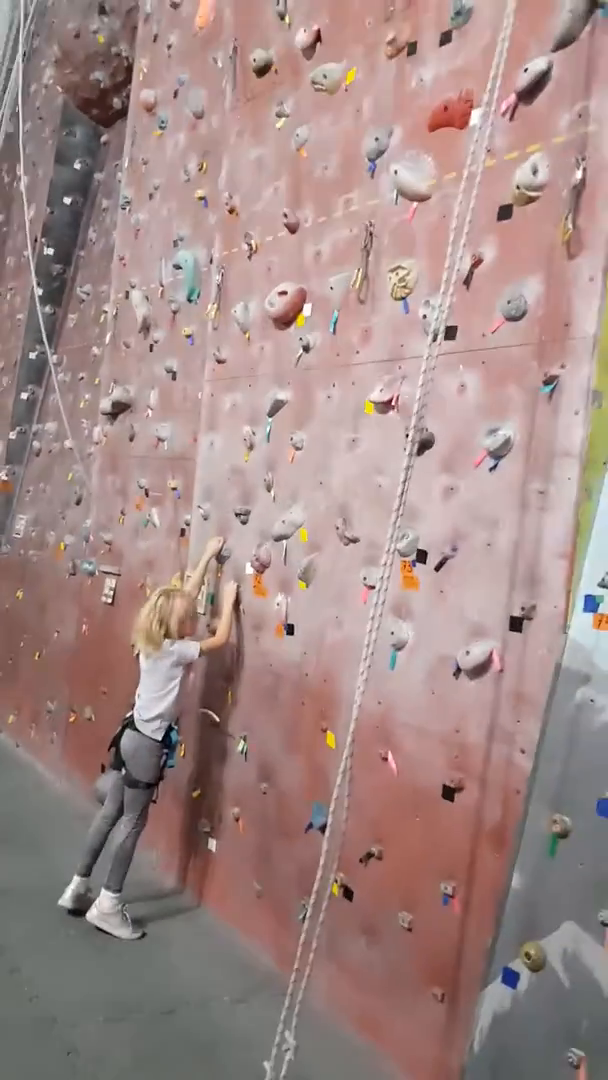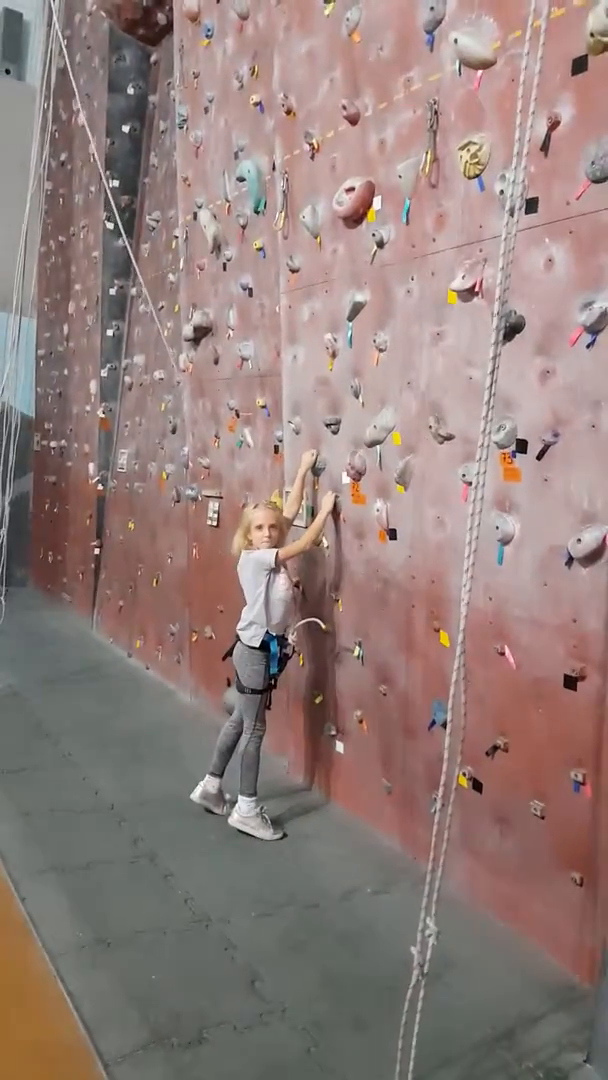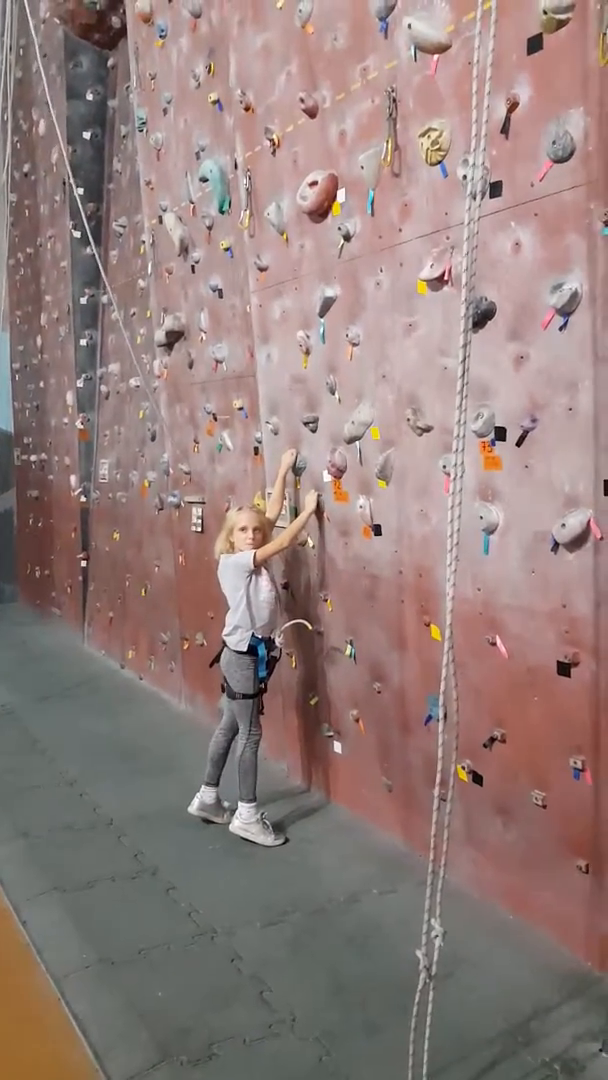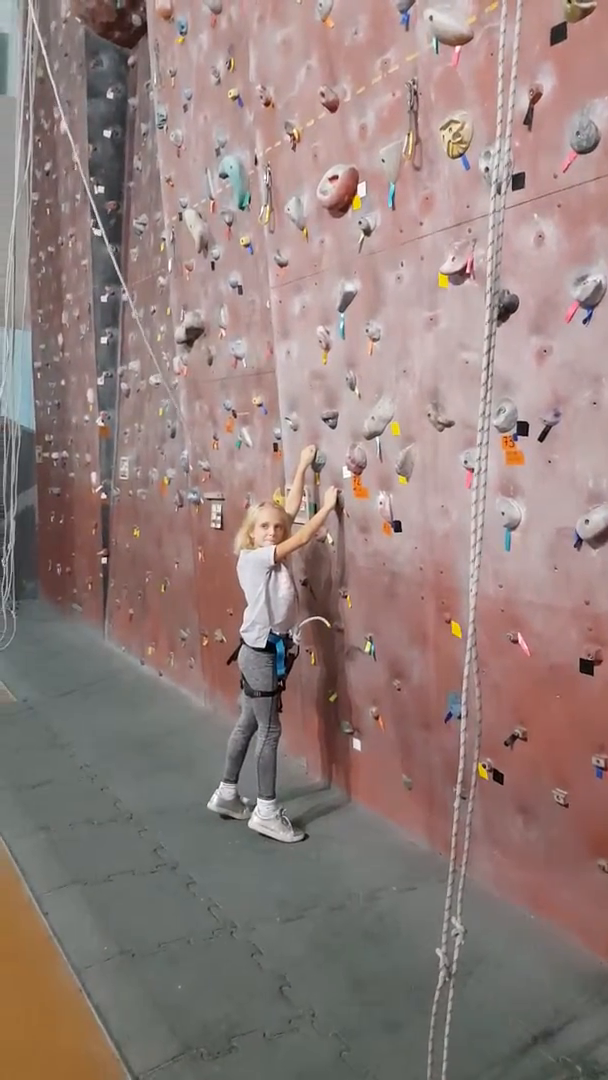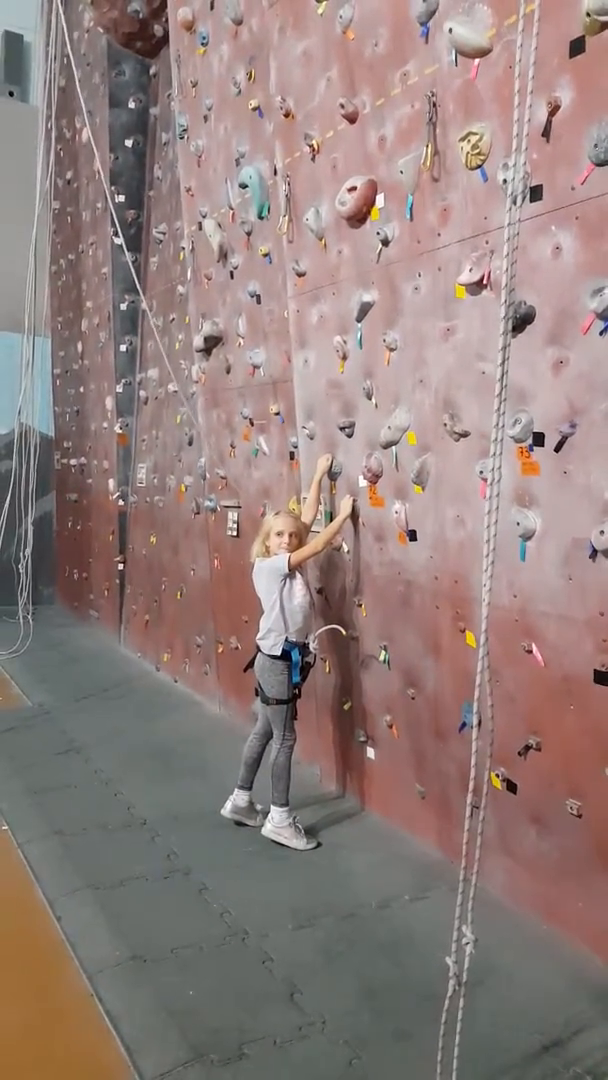
dt=0.7s
person 1, frame 1
left shoulder: (154, 643)
right shoulder: (172, 650)
left elbow: (184, 594)
right elbow: (220, 639)
left wrist: (208, 557)
right wrist: (228, 600)
left hip: (133, 733)
right hip: (148, 742)
left knee: (111, 812)
right knee: (132, 823)
left ankle: (78, 889)
right ankle: (107, 905)
person 1, frame 2
left shoulder: (272, 556)
right shoulder: (252, 559)
left elbow: (290, 510)
right elbow: (304, 544)
left wrist: (304, 471)
right wrist: (325, 510)
left hip: (267, 648)
right hip: (254, 649)
left knee: (240, 720)
right knee: (254, 729)
left ankle: (210, 787)
right ankle: (247, 810)
person 1, frame 3
left shoulder: (256, 557)
right shoulder: (232, 562)
left elbow: (272, 515)
right elbow: (283, 542)
left wrist: (284, 472)
right wrist: (308, 510)
left hip: (254, 652)
right hip: (242, 654)
left knee: (230, 727)
right knee: (250, 734)
left ankle: (207, 798)
right ankle: (247, 817)
person 1, frame 4
left shoulder: (274, 555)
right shoulder: (252, 558)
left elbow: (290, 511)
right elbow: (302, 538)
left wrist: (302, 468)
right wrist: (327, 506)
left hip: (271, 649)
right hip: (259, 651)
left knee: (248, 724)
right knee: (269, 731)
left ankle: (226, 794)
right ankle: (266, 812)
person 1, frame 5
left shoulder: (291, 563)
right shoulder: (267, 567)
left elbow: (307, 519)
right elbow: (318, 545)
left wrist: (319, 476)
right wrist: (343, 515)
left hip: (288, 657)
right hip: (275, 659)
left knee: (265, 731)
right knee: (285, 738)
left ankle: (240, 801)
right ankle: (279, 819)
